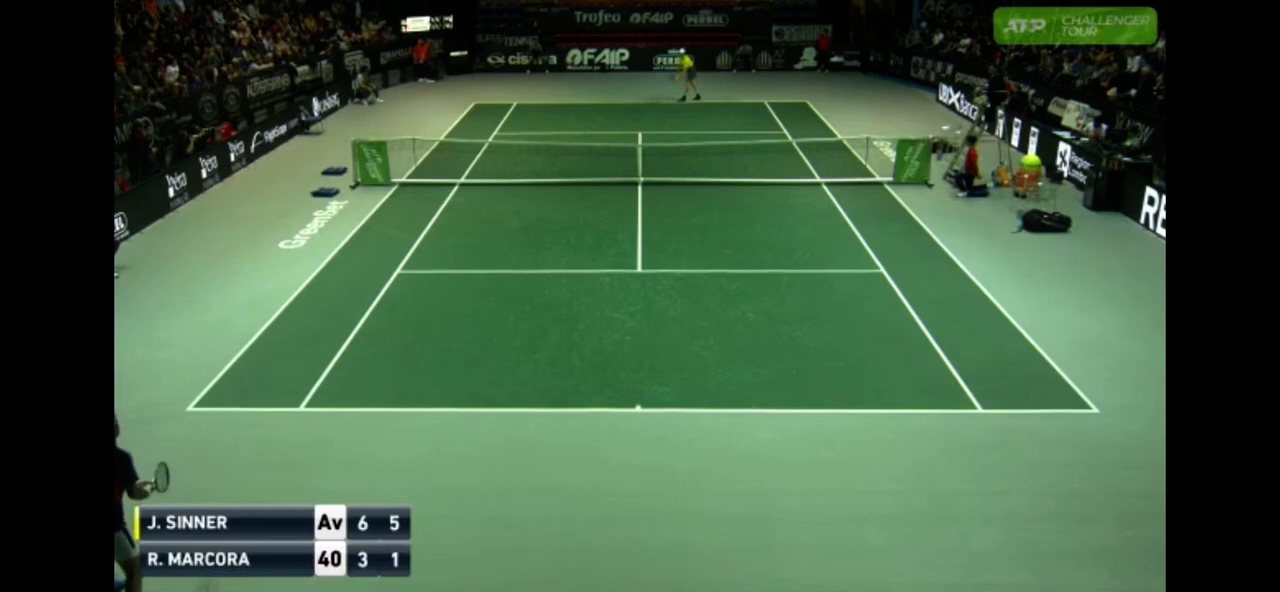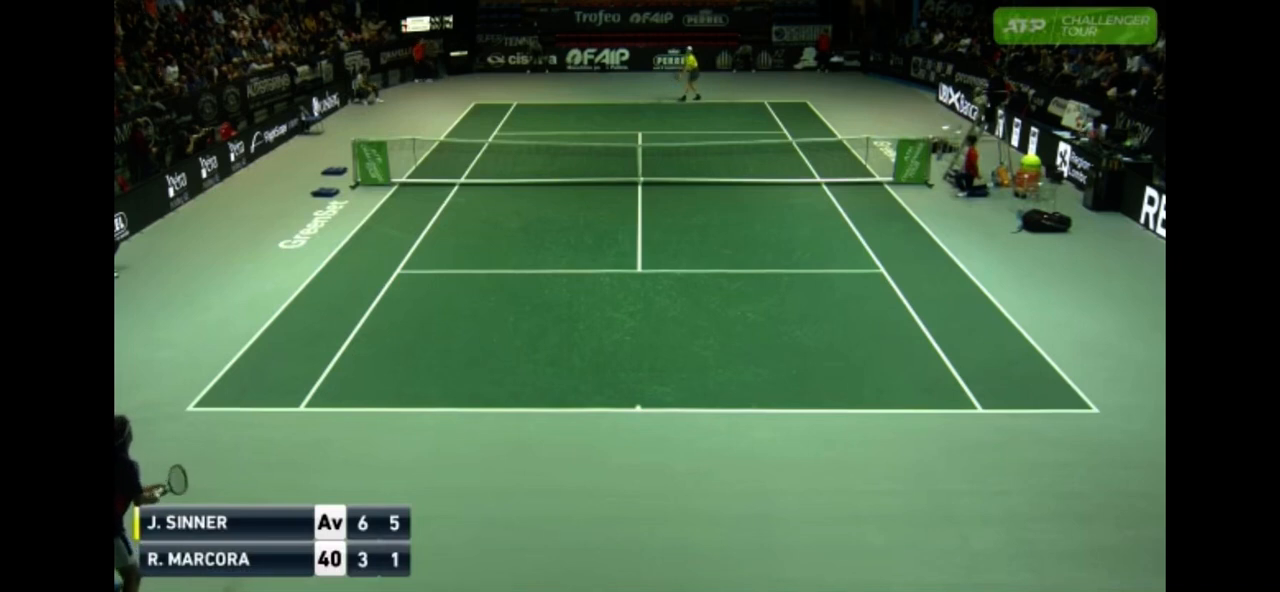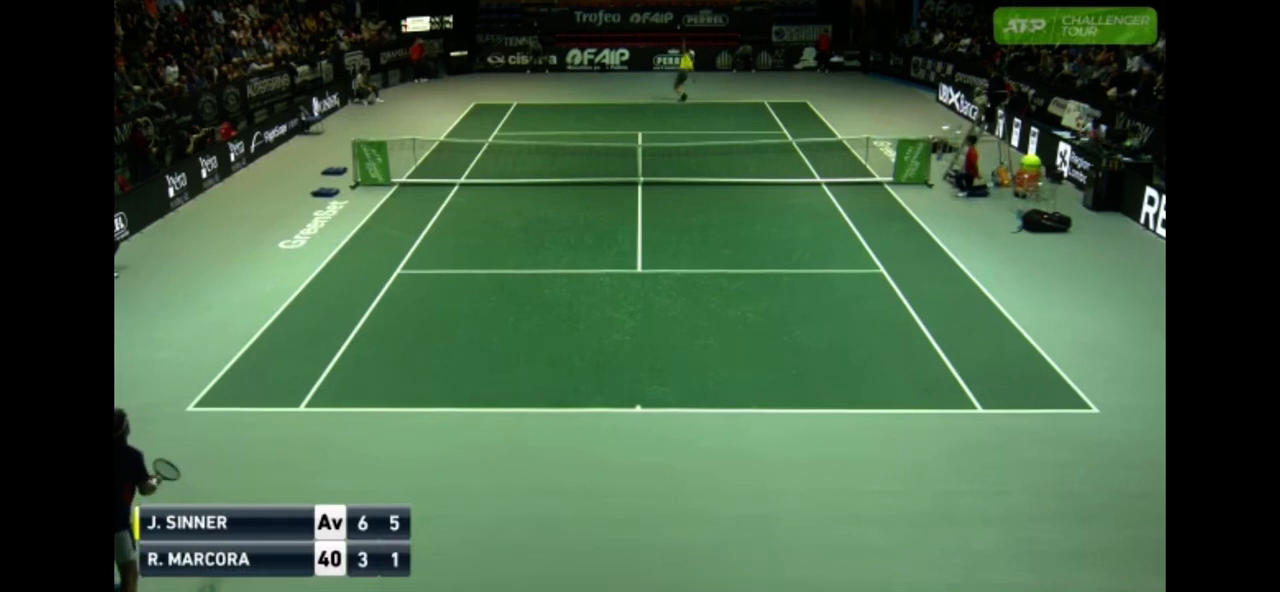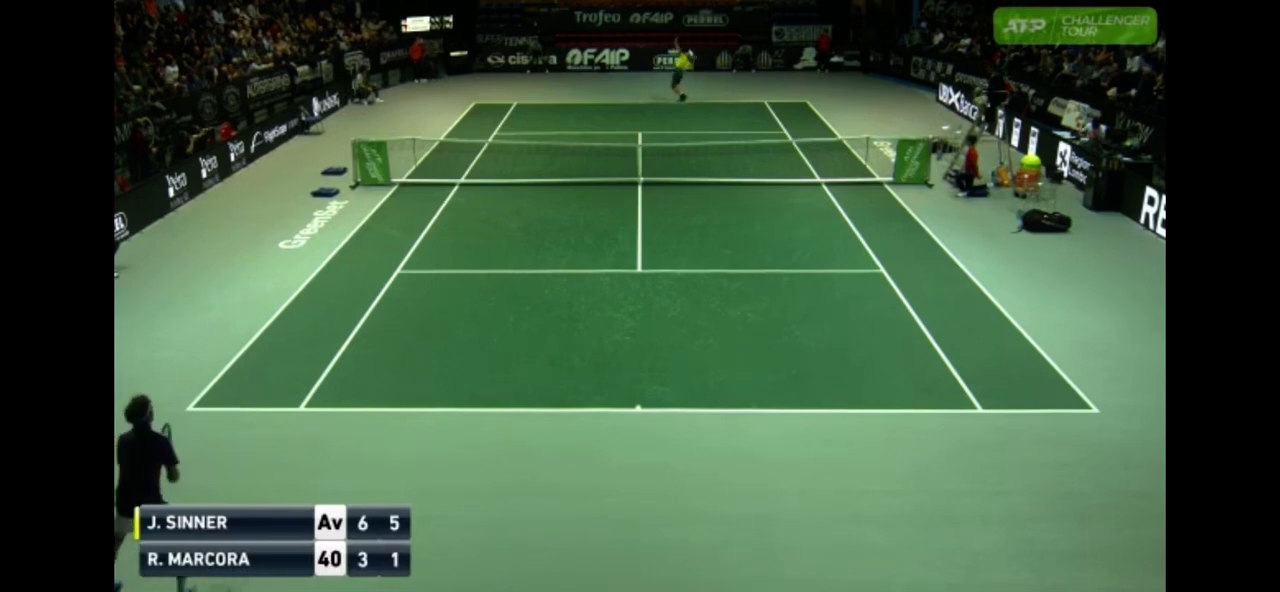
dt=0.5s
person 1, frame 1
right shoulder: (121, 457)
right elbow: (134, 493)
left wrist: (137, 486)
right wrist: (146, 490)
right hip: (114, 523)
right knee: (134, 569)
person 1, frame 2
right shoulder: (127, 465)
right elbow: (138, 501)
left wrist: (145, 490)
right wrist: (156, 496)
right hip: (113, 529)
right knee: (132, 576)
person 1, frame 3
right shoulder: (132, 455)
right elbow: (144, 489)
left wrist: (146, 479)
right wrist: (154, 482)
right hip: (118, 521)
right knee: (130, 572)
person 1, frame 4
left shoulder: (123, 441)
right shoulder: (161, 442)
right elbow: (174, 476)
right wrist: (168, 475)
left hip: (125, 505)
right hip: (152, 506)
left knee: (117, 541)
